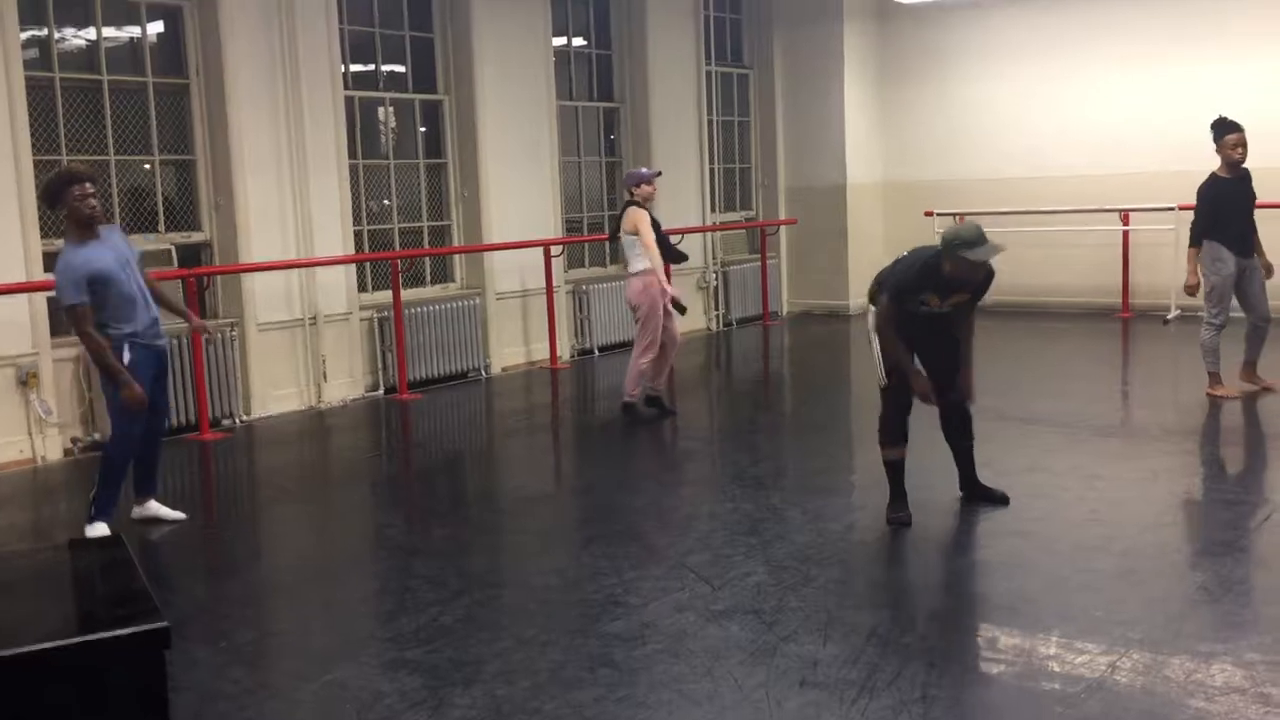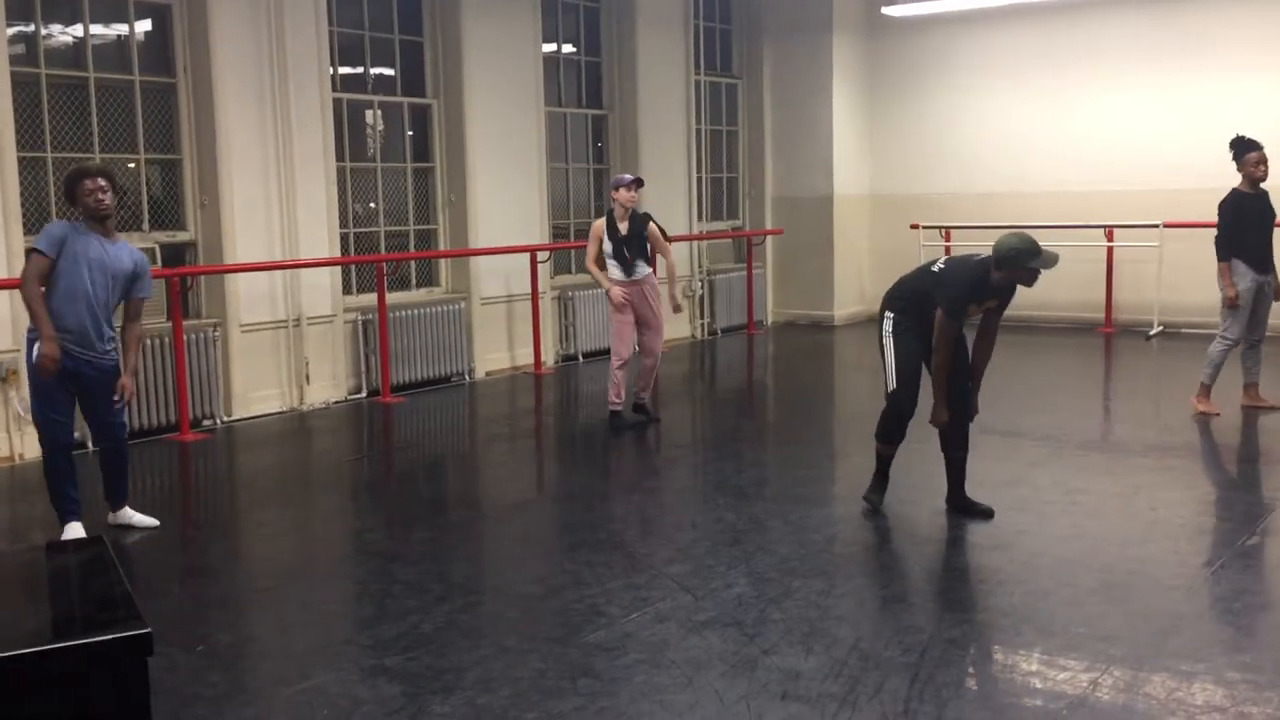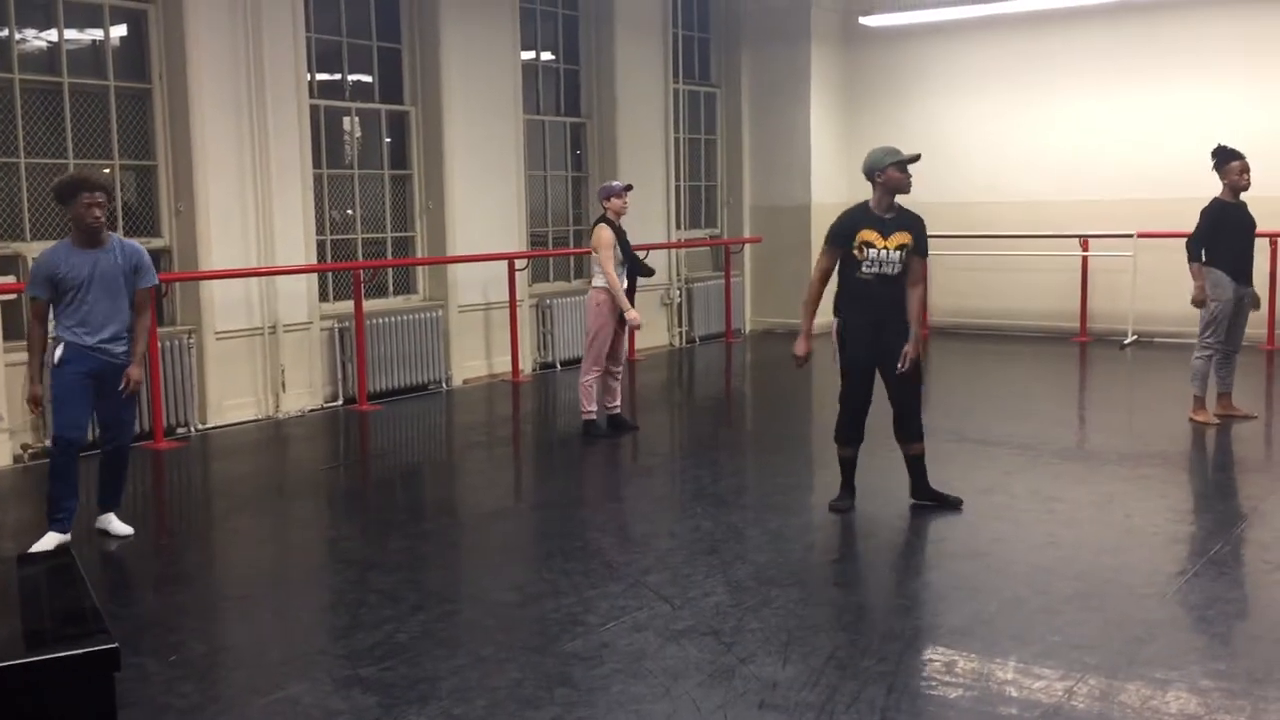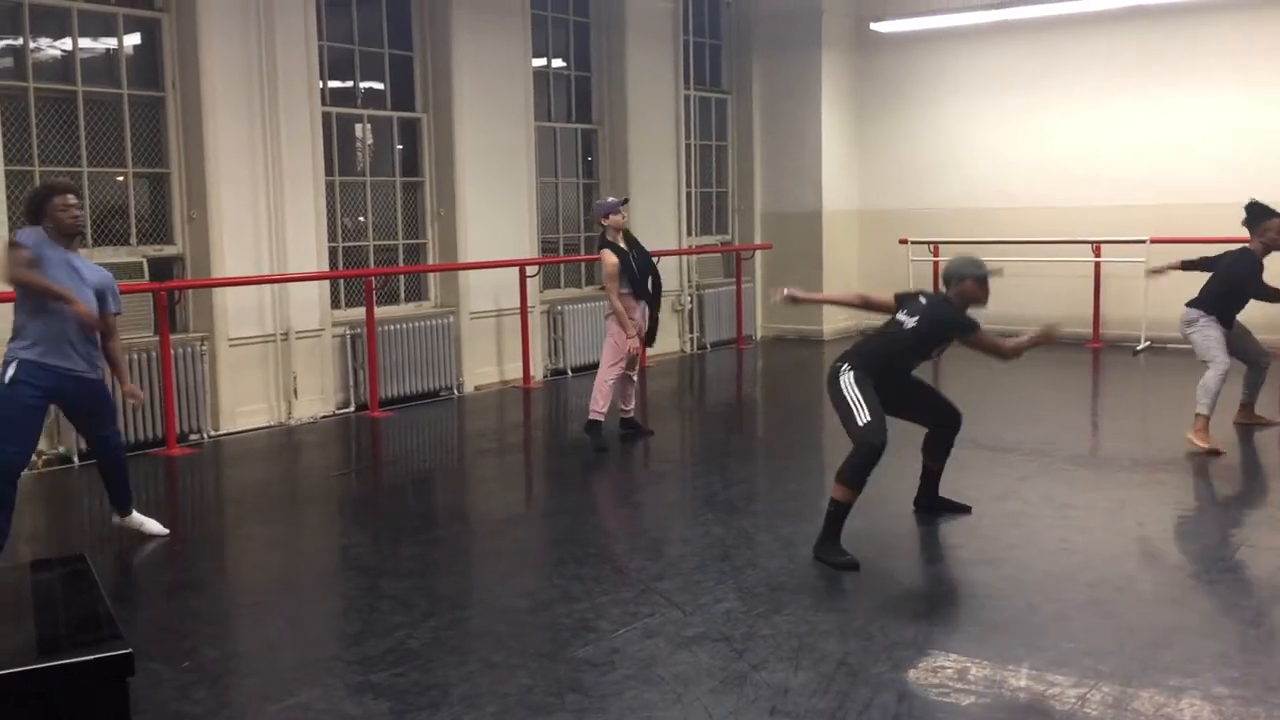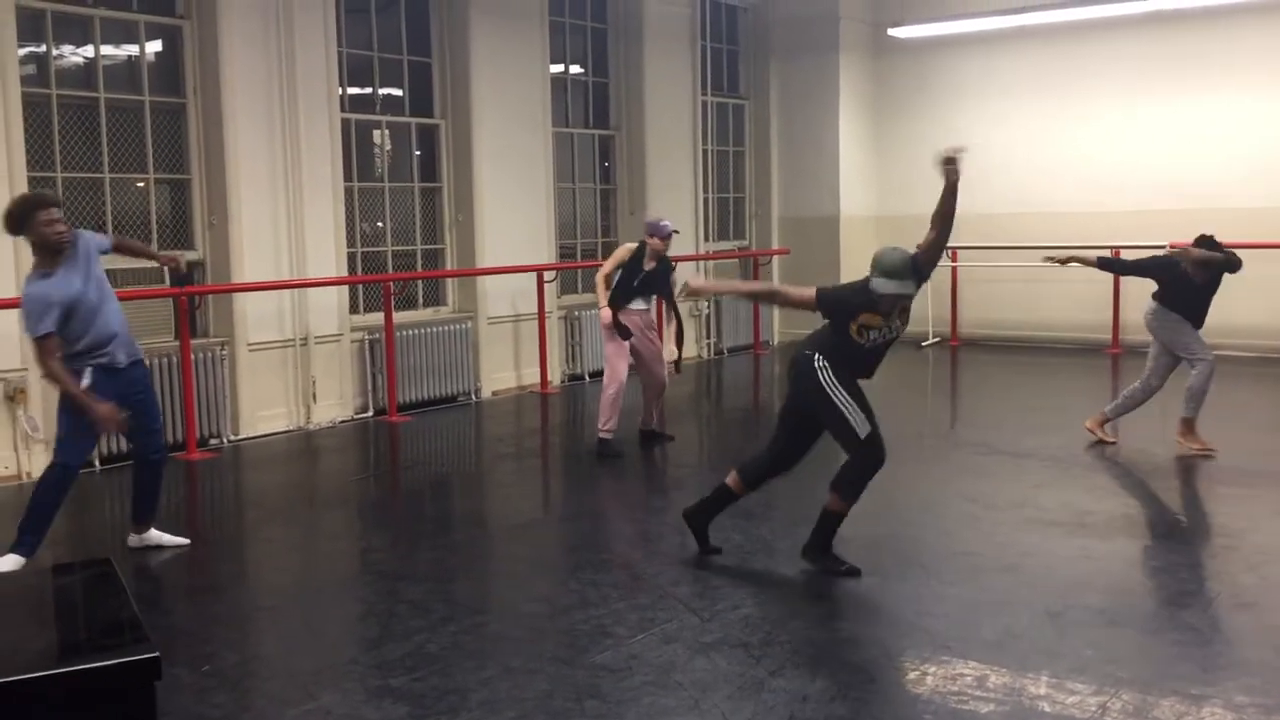
dt=0.7s
person 1, frame 1
left shoulder: (112, 235)
right shoulder: (71, 264)
left elbow: (143, 283)
right elbow: (87, 331)
left wrist: (186, 314)
right wrist: (123, 381)
left hip: (151, 344)
right hip: (126, 353)
left knee: (154, 426)
right knee: (128, 434)
left ankle: (144, 500)
right ankle: (98, 518)
person 1, frame 2
left shoulder: (135, 259)
right shoulder: (60, 233)
left elbow: (132, 322)
right elbow: (30, 281)
left wrist: (127, 373)
right wrist: (48, 337)
left hip: (100, 358)
right hip: (53, 351)
left knee: (114, 437)
right knee: (57, 439)
left ankle: (119, 509)
right ankle: (71, 520)
person 1, frame 3
left shoulder: (133, 254)
right shoulder: (50, 261)
left elbow: (142, 312)
right elbow: (38, 321)
left wrist: (136, 362)
right wrist: (35, 378)
left hip: (118, 360)
right hip: (73, 356)
left knee: (118, 441)
right knee: (68, 439)
left ankle: (107, 513)
right ankle: (59, 527)
person 1, frame 4
left shoulder: (100, 276)
right shoulder: (33, 239)
left elbow: (109, 335)
left wrist: (124, 380)
right wrist: (69, 299)
left hip: (84, 376)
right hip: (30, 370)
left knee: (112, 450)
left ankle: (125, 514)
person 1, frame 5
left shoulder: (81, 244)
right shoulder: (38, 293)
left elbow: (117, 242)
right elbow: (50, 362)
left wrist: (160, 257)
right wrist: (92, 406)
left hip: (128, 367)
right hip: (89, 378)
left knee: (153, 450)
right knee: (67, 464)
left ankle: (141, 530)
person 2, frame 1
left shoulder: (982, 275)
right shoulder: (914, 270)
left elbow: (963, 319)
right elbow: (882, 324)
left wrist: (965, 371)
right wrist: (914, 375)
left hip: (935, 317)
right hip: (891, 317)
left knee: (955, 398)
right knee: (897, 400)
left ankle: (970, 484)
right ankle: (897, 497)
person 2, frame 2
left shoulder: (1003, 285)
right shoulder: (962, 281)
left elbow: (986, 337)
right elbow: (942, 349)
left wrist: (973, 391)
right wrist: (938, 403)
left hip: (943, 320)
right hip: (903, 317)
left knee: (960, 405)
right knee: (902, 402)
left ankle: (957, 495)
right ankle: (880, 479)
person 2, frame 3
left shoulder: (913, 224)
right shoulder: (850, 222)
left elbow: (915, 285)
right elbow: (820, 278)
left wrist: (914, 338)
right wrist: (805, 335)
left hip: (897, 328)
right hip: (854, 326)
left knee: (908, 405)
right knee: (854, 407)
left ankle: (920, 485)
right ankle: (847, 487)
person 2, frame 4
left shoulder: (926, 303)
right shoulder: (950, 317)
left elbow: (865, 300)
right elbow: (1006, 351)
left wrist: (807, 297)
right wrist: (1037, 337)
left hip: (885, 378)
right hip: (853, 374)
left knee: (947, 420)
right knee: (871, 441)
left ankle: (927, 498)
right ankle: (827, 540)
person 2, frame 5
left shoulder: (910, 277)
right shoulder: (852, 298)
left elbow: (937, 237)
right elbow: (780, 293)
left wrist: (950, 183)
right wrist: (714, 287)
left hip: (827, 373)
right hip: (821, 370)
left knee: (778, 456)
right knee: (869, 454)
left ankle: (701, 512)
right ankle: (818, 546)
person 3, frame 1
left shoulder: (1245, 177)
right shoulder: (1211, 187)
left elbow: (1248, 220)
right elbow: (1198, 229)
left wrist: (1262, 256)
right wrist: (1192, 271)
left hip: (1246, 257)
right hip: (1220, 256)
left knee: (1260, 316)
right knee: (1216, 320)
left ankle: (1249, 370)
right ankle: (1214, 382)
person 3, frame 2
right shoulder: (1233, 201)
right elbow: (1222, 245)
right wrist: (1228, 284)
right hip: (1241, 273)
left knee: (1255, 337)
right knee: (1231, 335)
left ankle: (1251, 394)
right ankle: (1202, 395)
person 3, frame 3
left shoulder: (1242, 207)
right shoulder: (1215, 209)
right elbow: (1194, 246)
left wrist: (1251, 288)
right wrist: (1199, 285)
left hip: (1240, 284)
right hip: (1219, 282)
left knee: (1231, 347)
right knee: (1209, 345)
left ankle: (1224, 403)
right ankle: (1198, 407)
person 3, frame 4
left shoulder: (1245, 258)
right shoulder: (1248, 263)
left elbow: (1200, 262)
right elbow: (1259, 291)
left wrist: (1166, 266)
left hip: (1221, 320)
right hip: (1200, 319)
right knee: (1220, 364)
left ankle: (1246, 412)
right ankle: (1199, 430)
person 3, frame 5
left shoulder: (1216, 261)
right shoulder: (1167, 264)
left elbow: (1234, 264)
right elbow: (1120, 266)
left wrist: (1206, 255)
right wrist: (1072, 258)
left hip: (1187, 325)
right hip: (1165, 318)
left knee: (1150, 382)
right knee: (1205, 360)
left ankle: (1099, 421)
right ankle: (1187, 431)
person 4, frame 1
left shoulder: (632, 214)
right shoulder: (638, 213)
right elbow: (650, 247)
left wrist: (662, 283)
right wrist: (664, 283)
left hip: (652, 284)
right hip: (645, 284)
left knee: (669, 341)
right knee: (647, 347)
left ankle: (653, 393)
right ankle: (629, 402)
person 4, frame 2
left shoulder: (645, 224)
right shoulder: (600, 226)
left elbow: (668, 258)
right elbow: (591, 263)
left wrist: (673, 294)
right wrist: (610, 288)
left hip: (647, 288)
right hip: (620, 293)
left knee: (652, 351)
right knee: (621, 354)
left ankle: (641, 401)
right ankle: (616, 410)
person 4, frame 3
left shoulder: (617, 230)
right shoulder: (604, 232)
right elbow: (609, 275)
right wrist: (628, 309)
left hip: (615, 299)
right hip: (603, 299)
left knee: (615, 362)
right knee: (594, 364)
left ankle: (614, 415)
right ankle: (589, 420)
person 4, frame 4
left shoulder: (625, 235)
right shoulder: (610, 257)
right elbow: (614, 299)
right wrist: (630, 333)
left hip: (639, 305)
right hip: (624, 308)
left knee: (631, 366)
right knee: (613, 365)
left ankle: (627, 419)
right ankle: (595, 421)
person 4, frame 5
left shoulder: (667, 268)
right shoulder: (629, 251)
left elbow: (672, 307)
right elbow: (601, 275)
left wrist: (675, 341)
right wrist: (604, 306)
left hip: (644, 321)
right hip: (617, 319)
left knee: (657, 379)
right knee: (617, 377)
left ankle: (649, 429)
right ankle: (604, 437)
